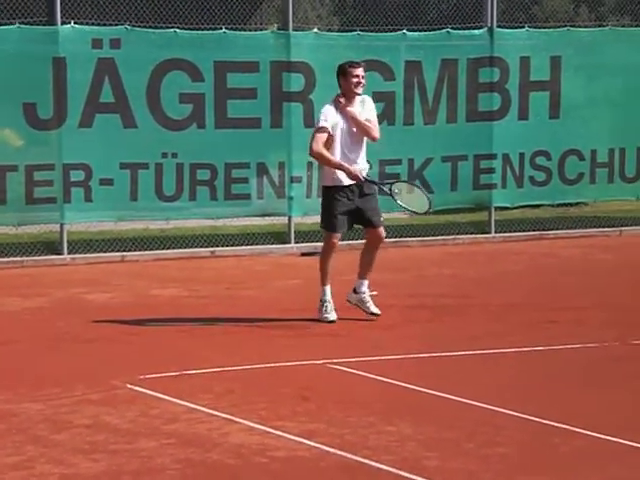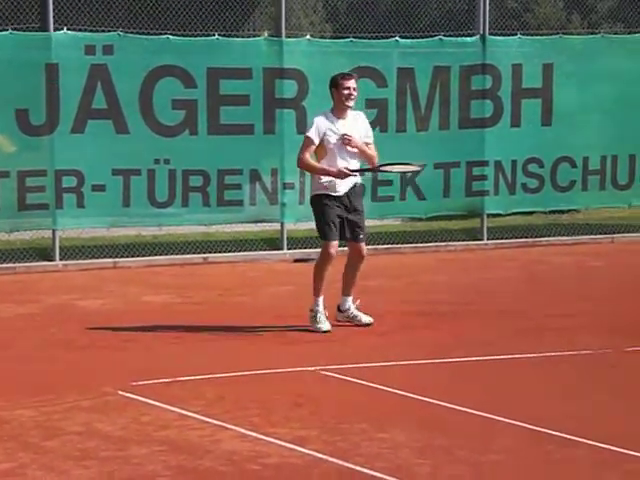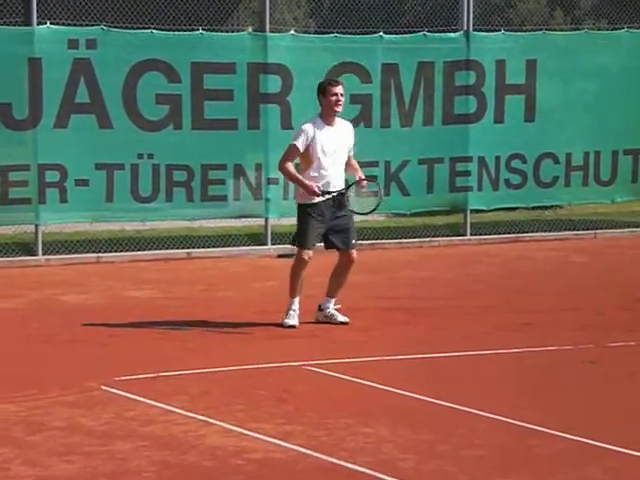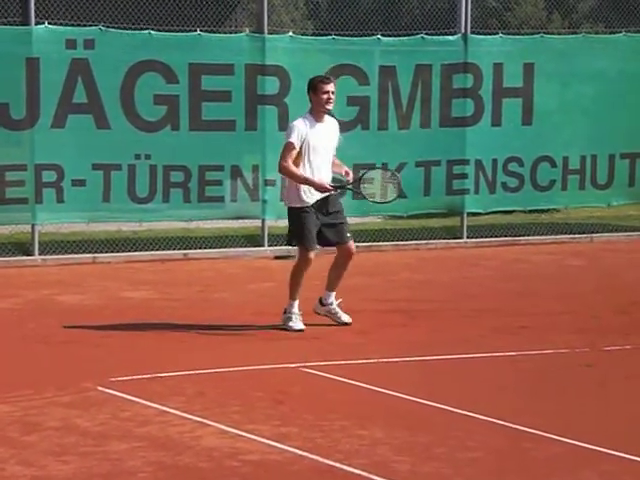
dt=0.5s
person 1, frame 1
left shoulder: (366, 103)
right shoulder: (329, 111)
left elbow: (374, 135)
right elbow: (315, 149)
left wrist: (349, 112)
right wrist: (344, 168)
left hip: (362, 181)
right hip: (336, 185)
left knee: (377, 235)
right knee: (332, 241)
left ankle: (360, 291)
right ankle: (326, 298)
person 1, frame 2
left shoulder: (360, 119)
right shoulder: (320, 122)
left elbow: (374, 160)
right elbow: (302, 160)
left wrist: (358, 145)
right wrist: (331, 171)
left hip: (352, 193)
right hip: (325, 194)
left knee: (358, 252)
right knee: (329, 250)
left ankle: (345, 307)
right ankle: (317, 309)
person 1, frame 3
left shoulder: (347, 128)
right shoulder: (307, 130)
right elbow: (284, 164)
left wrist: (358, 172)
right wrist: (304, 184)
left hip: (338, 201)
right hip: (311, 203)
left knee: (349, 257)
right knee: (304, 256)
left ankle: (326, 308)
right ankle: (293, 308)
person 1, frame 4
left shoulder: (333, 125)
right shoulder: (299, 126)
right elbow: (284, 166)
left wrist: (342, 169)
right wrist: (312, 182)
left hip: (327, 198)
right hip: (303, 201)
left knee: (347, 250)
right knee: (307, 256)
left ankle: (326, 302)
right ankle: (291, 311)
